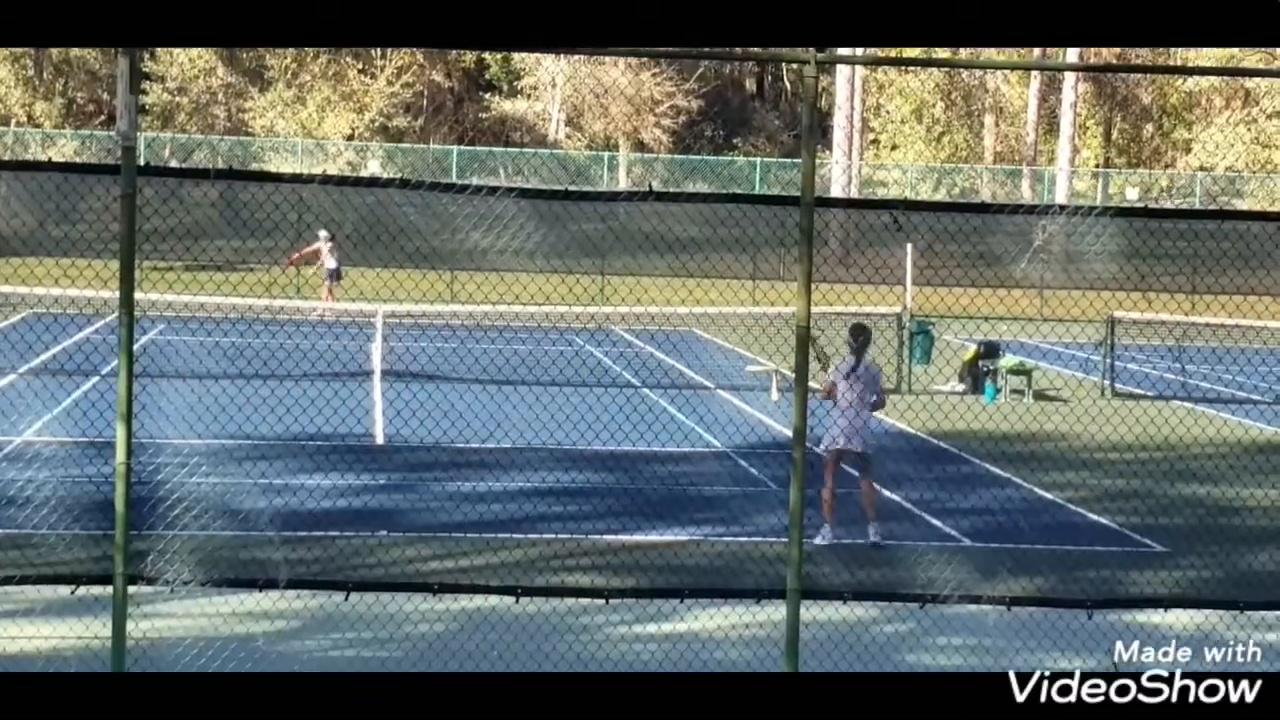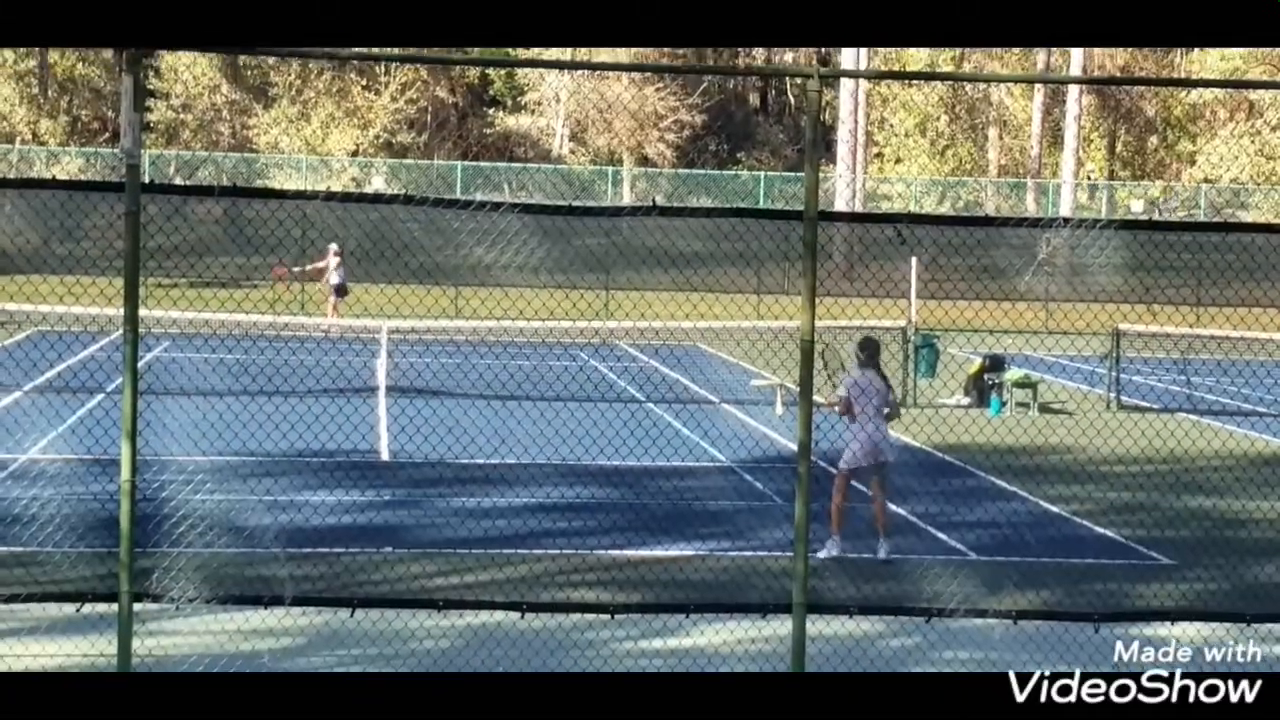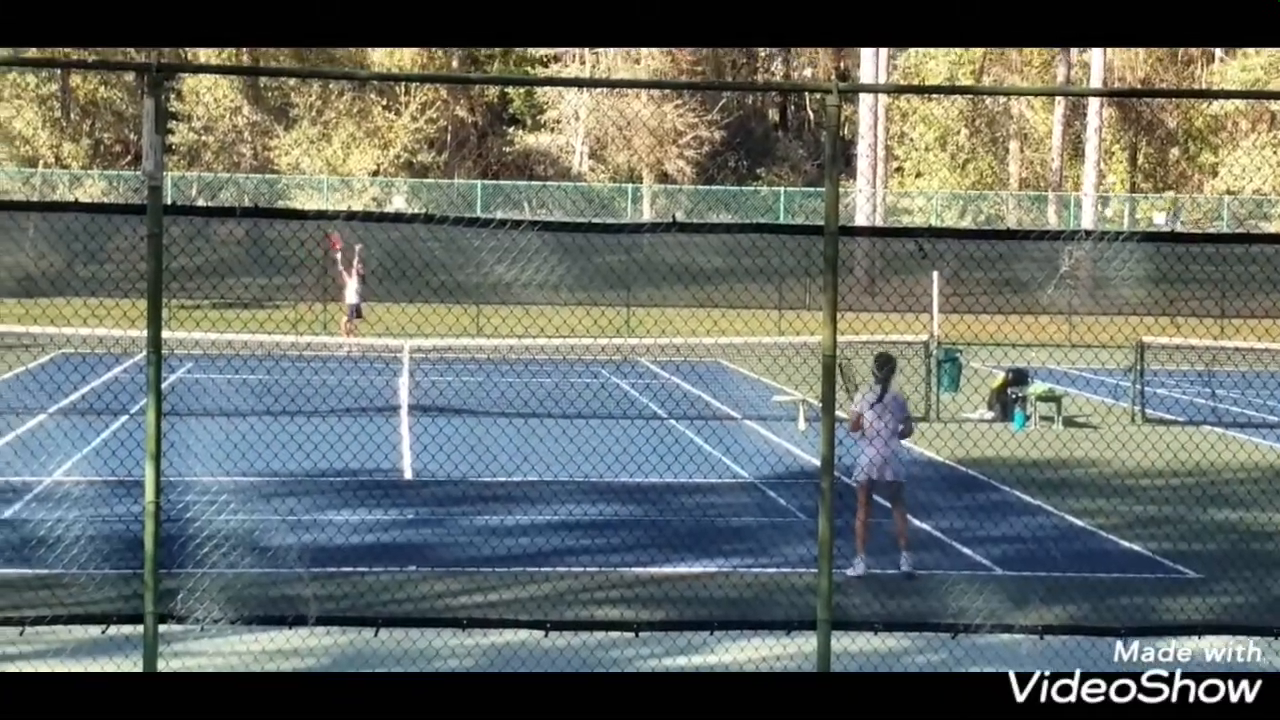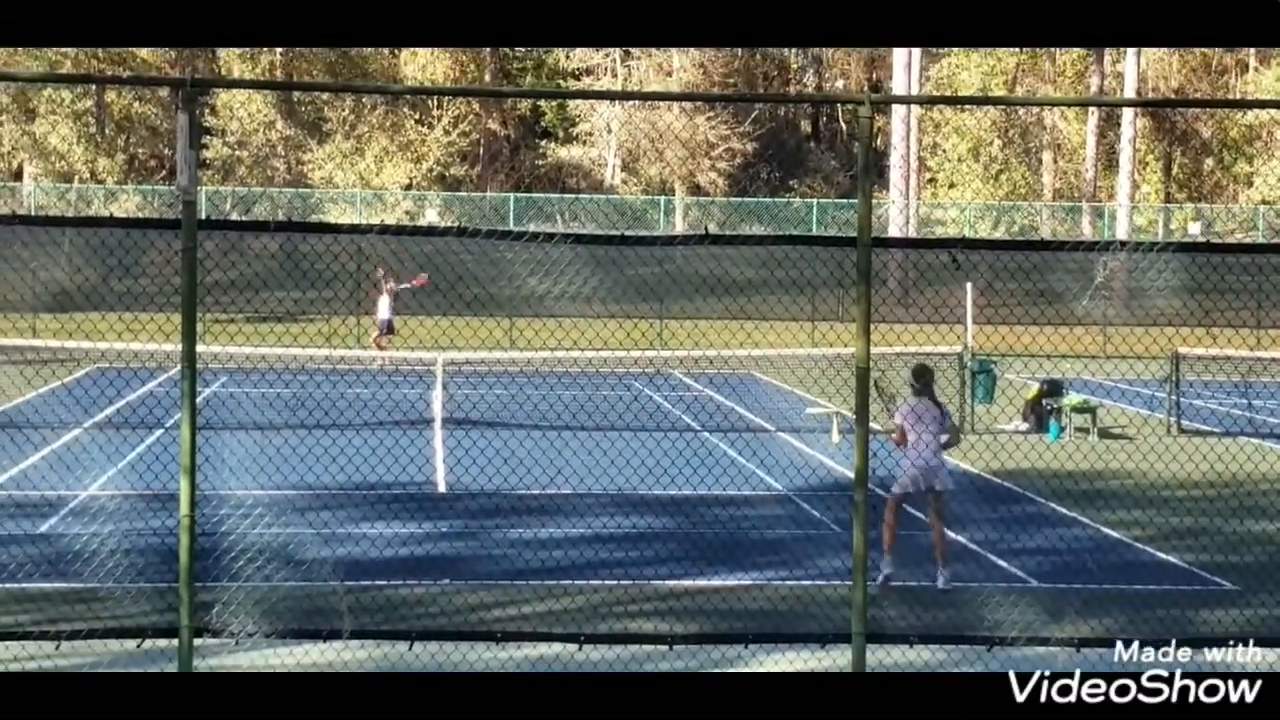
dt=0.4s
person 1, frame 1
left shoulder: (840, 366)
right shoulder: (873, 368)
left elbow: (827, 394)
right elbow: (881, 402)
left wrist: (831, 390)
left hip: (839, 427)
right hip: (861, 427)
left knee: (829, 479)
right knee: (866, 479)
left ankle: (828, 530)
right ankle: (873, 527)
person 1, frame 2
left shoulder: (849, 379)
right shoulder: (884, 380)
left elbow: (843, 410)
right elbow: (894, 412)
left wrist: (836, 402)
left hip: (857, 441)
right hip: (879, 440)
left knee: (839, 492)
right knee: (878, 494)
left ankle: (834, 542)
right ankle: (883, 544)
person 1, frame 3
left shoulder: (864, 396)
right shoulder: (899, 399)
left elbow: (854, 426)
right elbow: (908, 430)
left wrist: (858, 421)
left hip: (869, 456)
right hip: (892, 457)
left knee: (863, 510)
right knee: (898, 507)
left ankle: (860, 560)
right ankle: (905, 557)
person 1, frame 4
left shoulder: (904, 407)
right shoulder: (939, 408)
left elbow: (899, 440)
right elbow: (954, 438)
left wrist: (894, 434)
left hip: (911, 467)
right hip: (934, 466)
left knee: (891, 513)
right knee: (936, 521)
left ankle: (887, 563)
right ankle: (942, 573)
